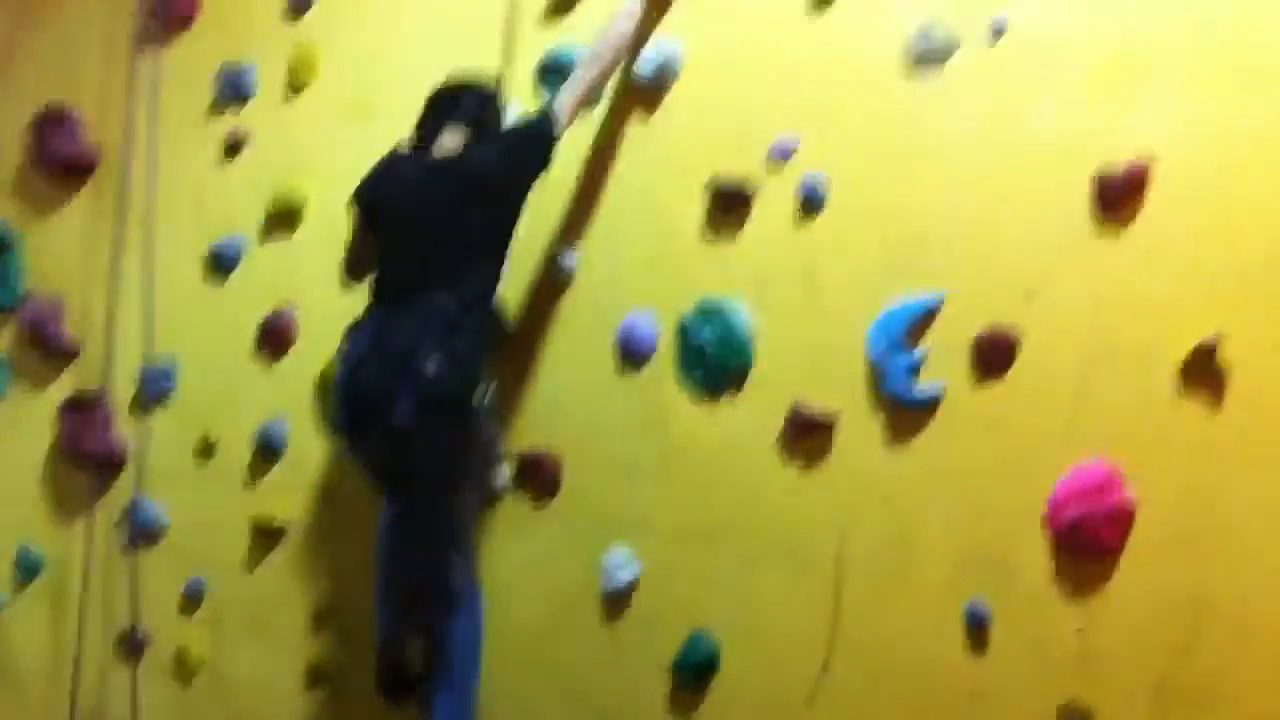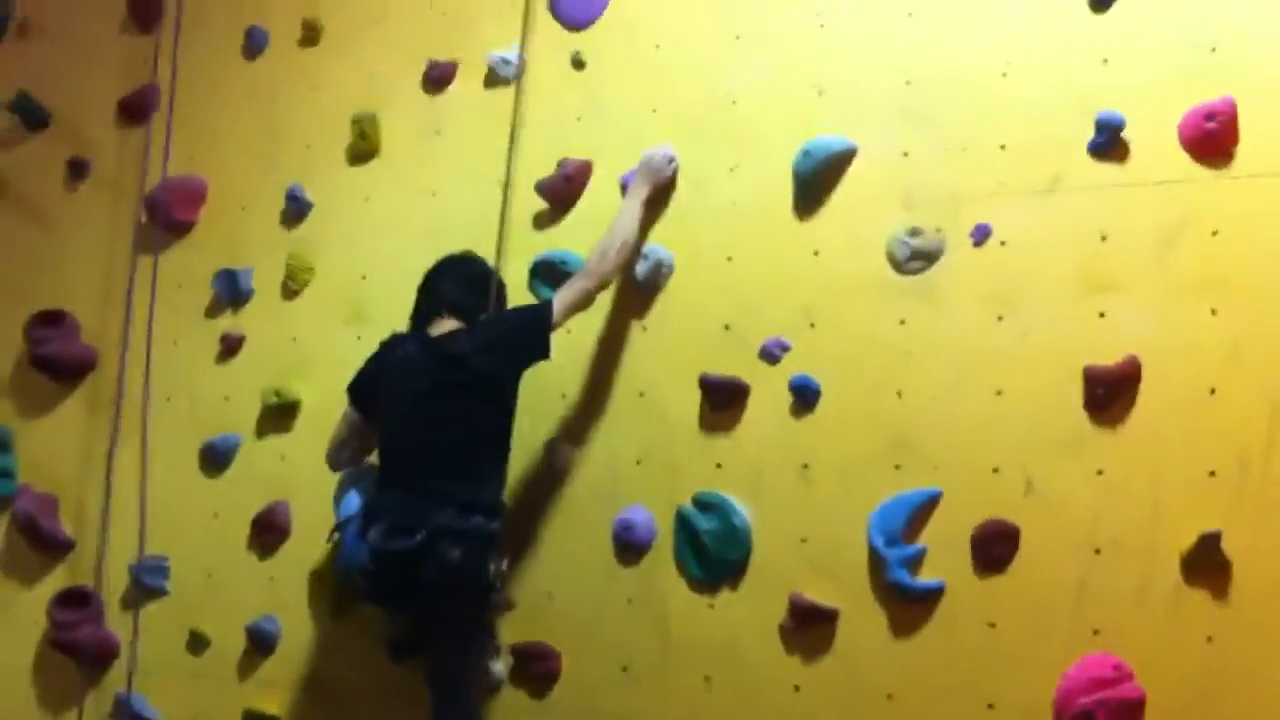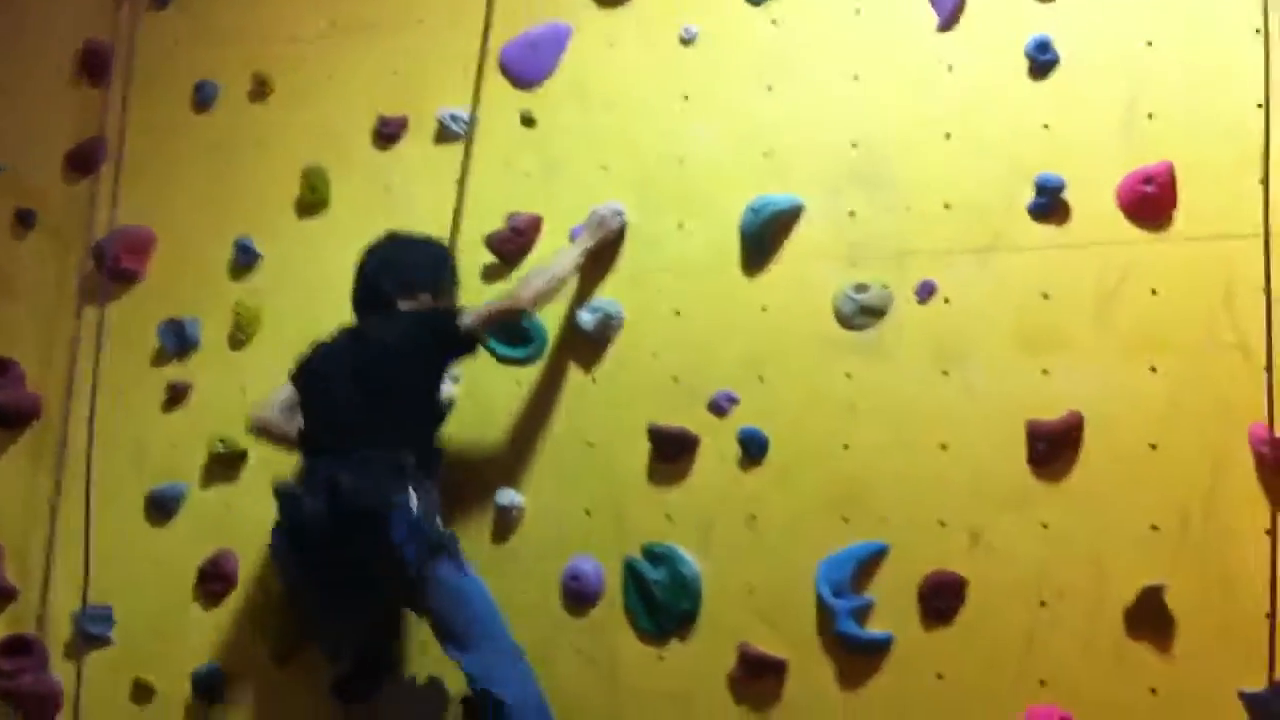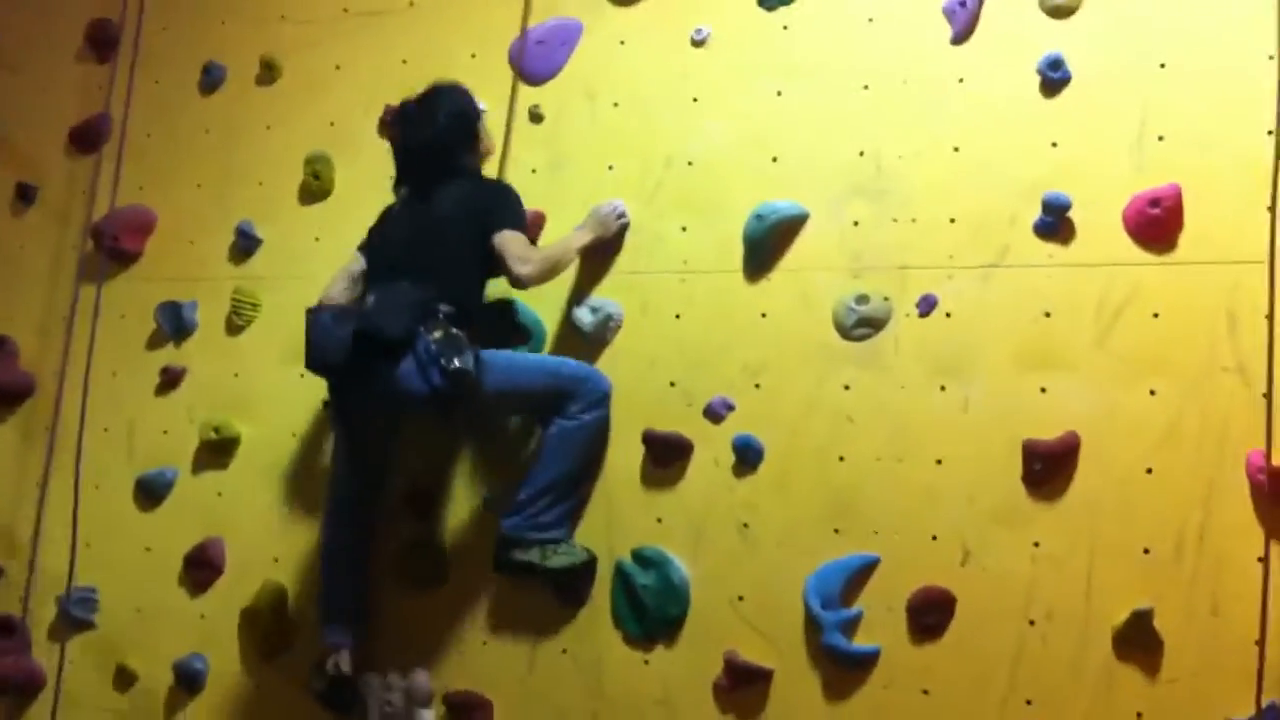
dt=1s
person 1, frame 1
left shoulder: (392, 175)
right shoulder: (505, 160)
left elbow: (354, 267)
right elbow: (593, 70)
left hip: (367, 379)
right hip: (442, 392)
left knee: (407, 510)
right knee: (450, 570)
left ankle: (392, 659)
person 1, frame 2
left shoulder: (389, 359)
right shoulder: (499, 344)
left elbow: (340, 458)
right elbow: (596, 276)
right wrist: (640, 190)
left hip: (379, 557)
right hip: (459, 565)
left knee: (355, 495)
left ankle: (409, 624)
person 1, frame 3
left shoulder: (327, 354)
right shoulder: (424, 332)
left elbow: (264, 418)
right elbow: (519, 300)
right wrist: (586, 242)
left hip: (318, 529)
right hip: (397, 523)
left knee: (293, 540)
right knee: (501, 674)
left ankle: (355, 663)
person 1, frame 4
left shoulder: (399, 211)
right shoulder: (487, 196)
left elbow: (338, 294)
right elbow: (523, 267)
right wrist: (585, 235)
left hip: (358, 363)
right hip: (420, 357)
left knee: (350, 509)
right knee: (588, 391)
left ankle: (337, 657)
right ankle: (530, 535)
